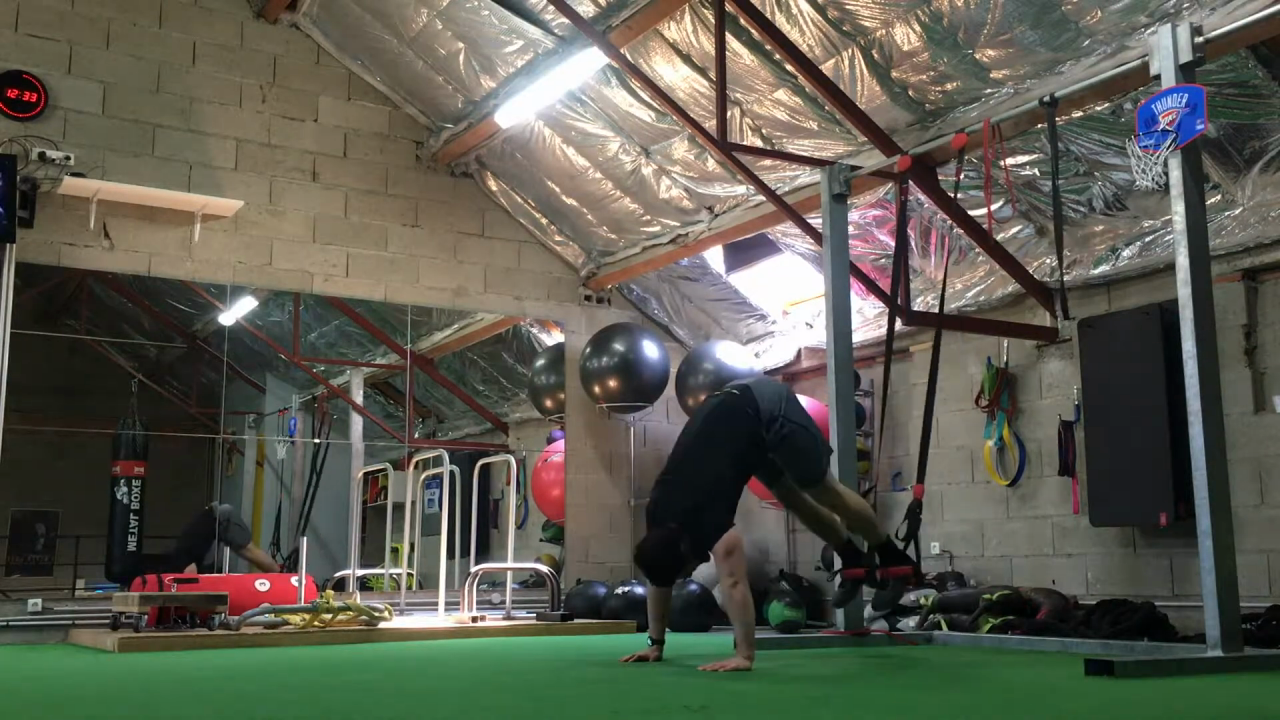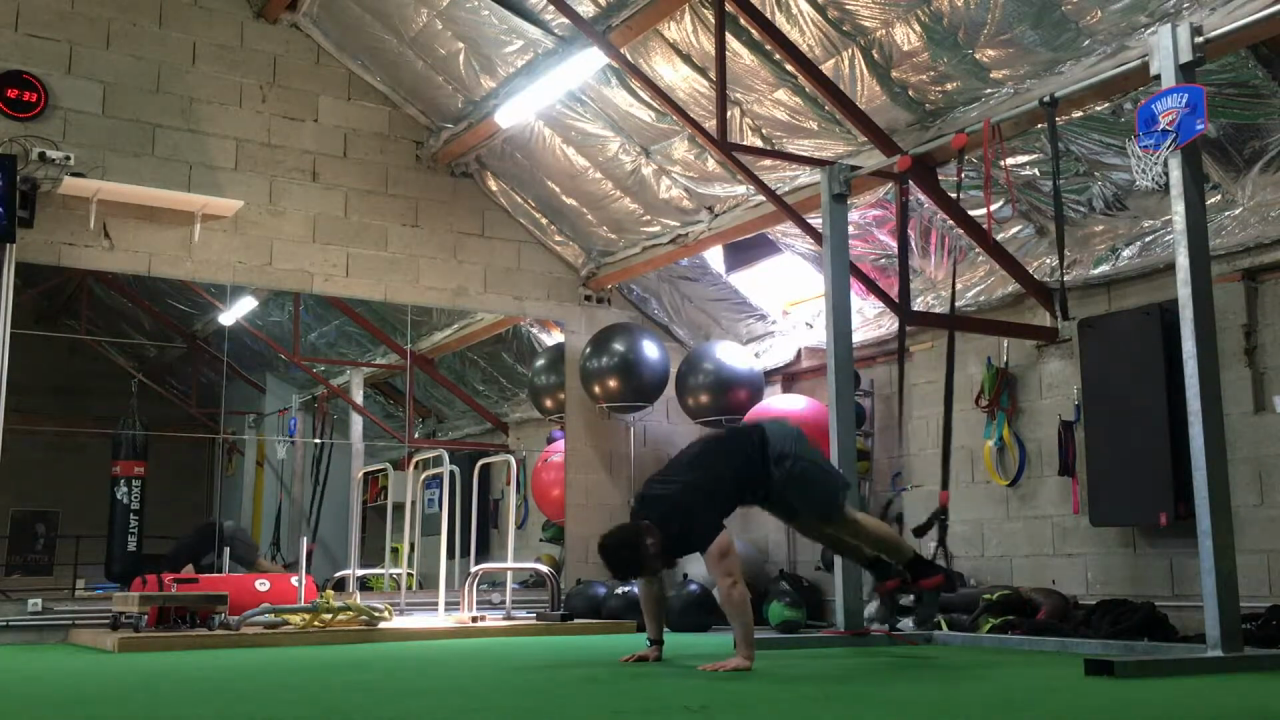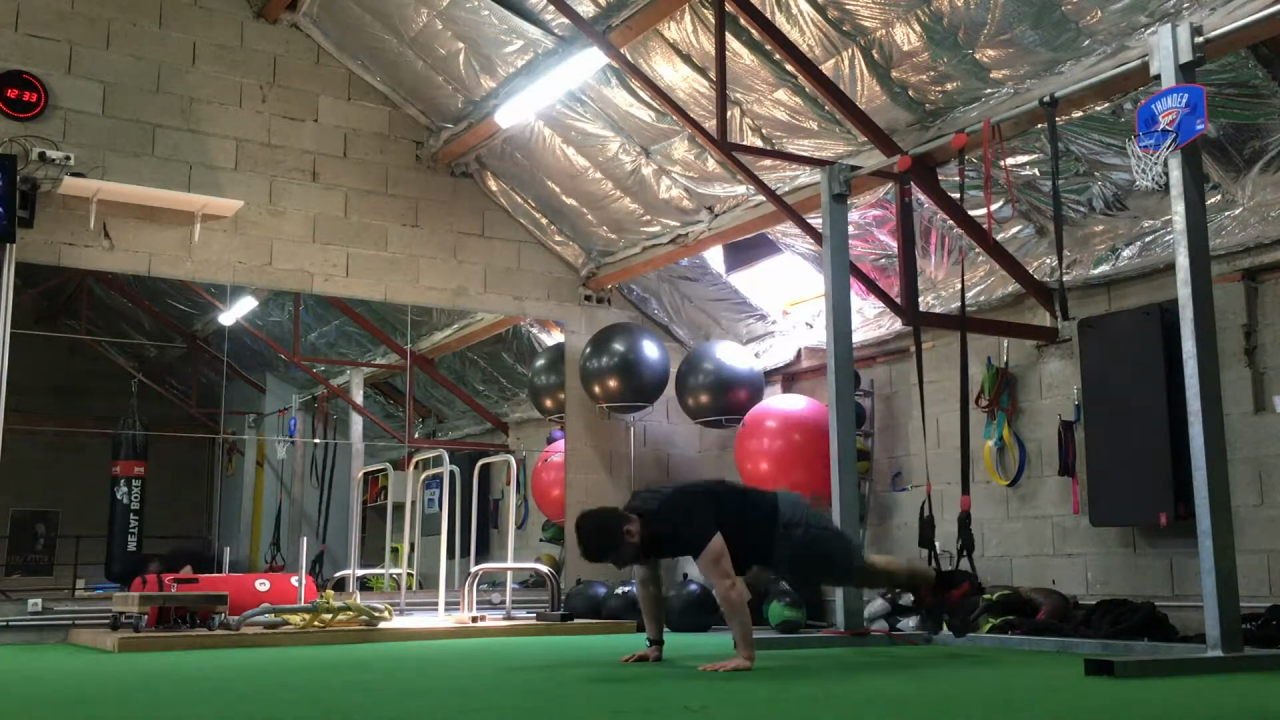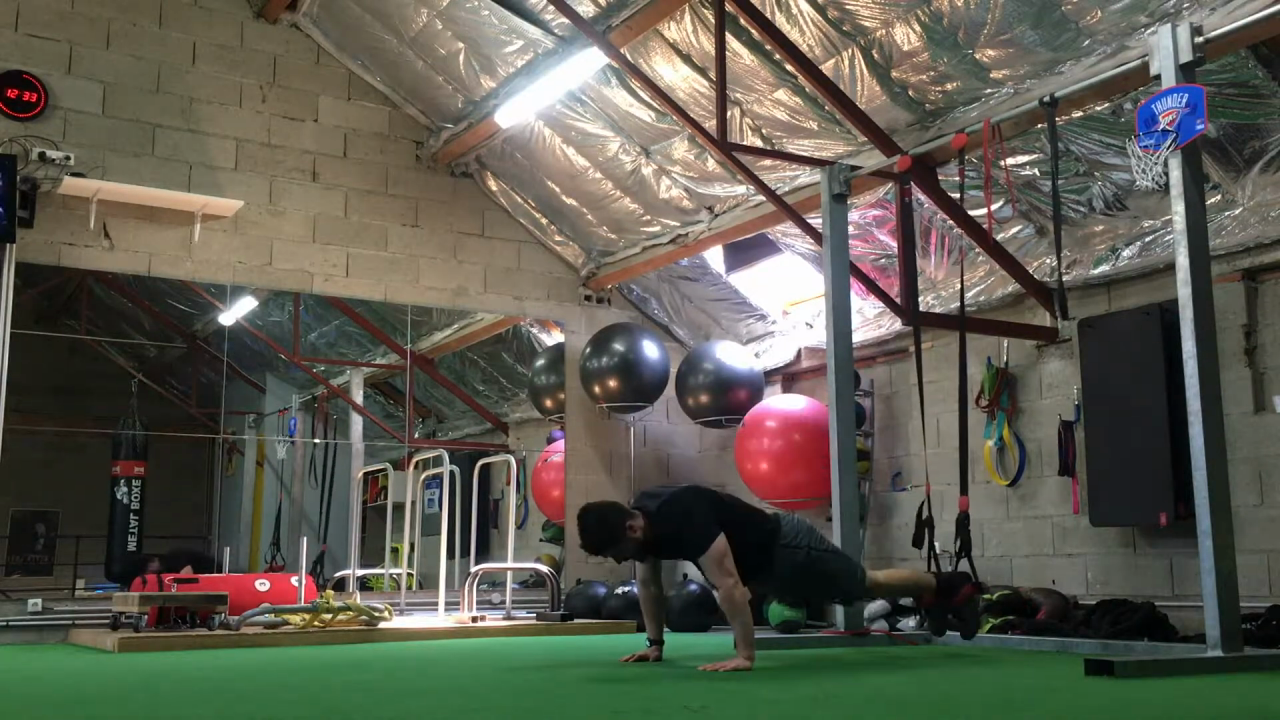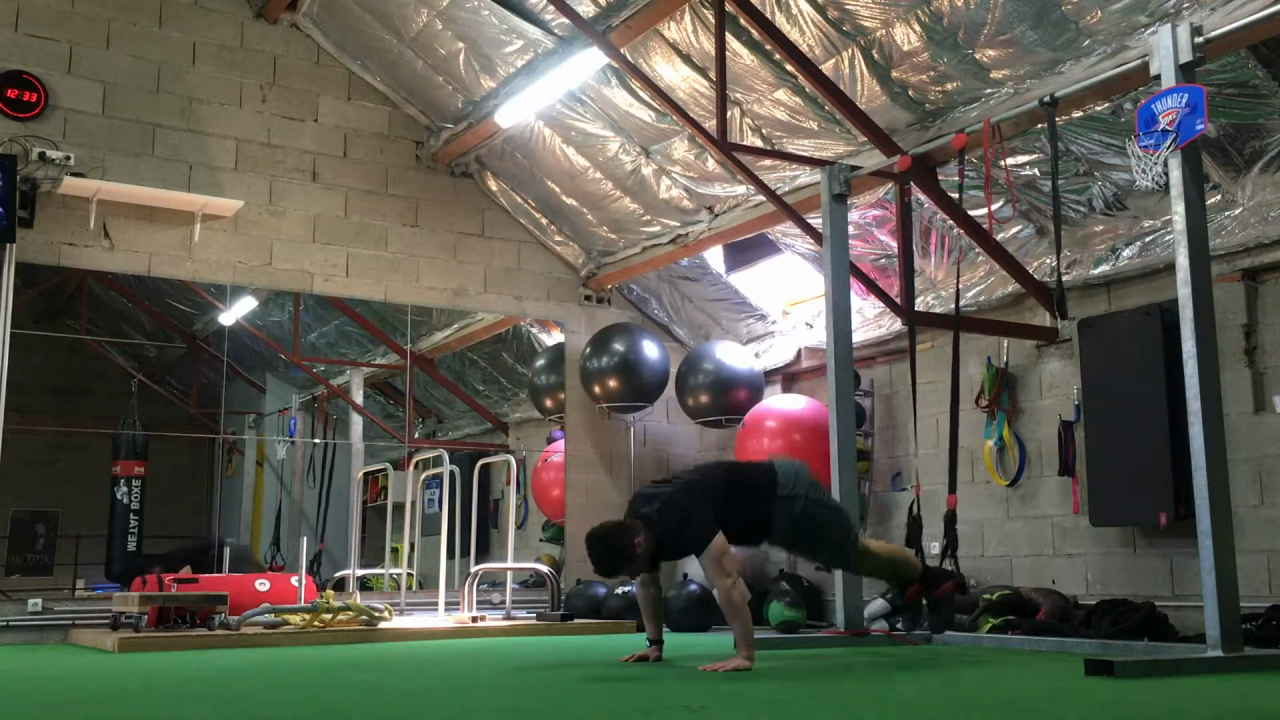
dt=0.2s
person 1, frame 1
left shoulder: (703, 511)
right shoulder: (662, 512)
left elbow: (733, 582)
right elbow: (659, 583)
left wrist: (744, 656)
right wrist: (655, 644)
left hip: (767, 408)
right hip: (741, 408)
left knee: (824, 491)
right knee: (789, 496)
left ankle: (889, 555)
right ankle: (853, 557)
person 1, frame 2
left shoulder: (687, 514)
right shoulder: (644, 519)
left elbow: (729, 582)
right elbow: (650, 583)
left wrist: (744, 655)
right wrist: (654, 644)
left hip: (777, 449)
right hip: (755, 456)
left knee: (838, 519)
right knee: (810, 526)
left ankle: (922, 570)
right ankle: (884, 571)
person 1, frame 3
left shoulder: (680, 514)
right shoulder: (636, 517)
left elbow: (726, 583)
right elbow: (648, 582)
left wrist: (744, 654)
right wrist: (655, 642)
left hip: (785, 524)
right hip: (764, 542)
left knee: (858, 567)
right knee: (847, 576)
left ankle: (950, 583)
right ankle: (922, 590)
person 1, frame 4
left shoulder: (684, 513)
right shoulder: (642, 515)
left elbow: (728, 583)
right elbow: (648, 584)
left wrist: (745, 655)
right wrist: (655, 644)
left hip: (785, 546)
right hip: (765, 564)
left knee: (862, 586)
right knee: (858, 586)
left ankle: (951, 586)
right ankle: (927, 594)
person 1, frame 5
left shoulder: (683, 514)
right shoulder: (639, 521)
left elbow: (726, 581)
right elbow: (647, 581)
left wrist: (745, 654)
right wrist: (655, 643)
left hip: (787, 492)
right hip: (764, 516)
left knee: (855, 551)
right knee: (838, 559)
left ankle: (934, 579)
right ankle: (909, 584)
